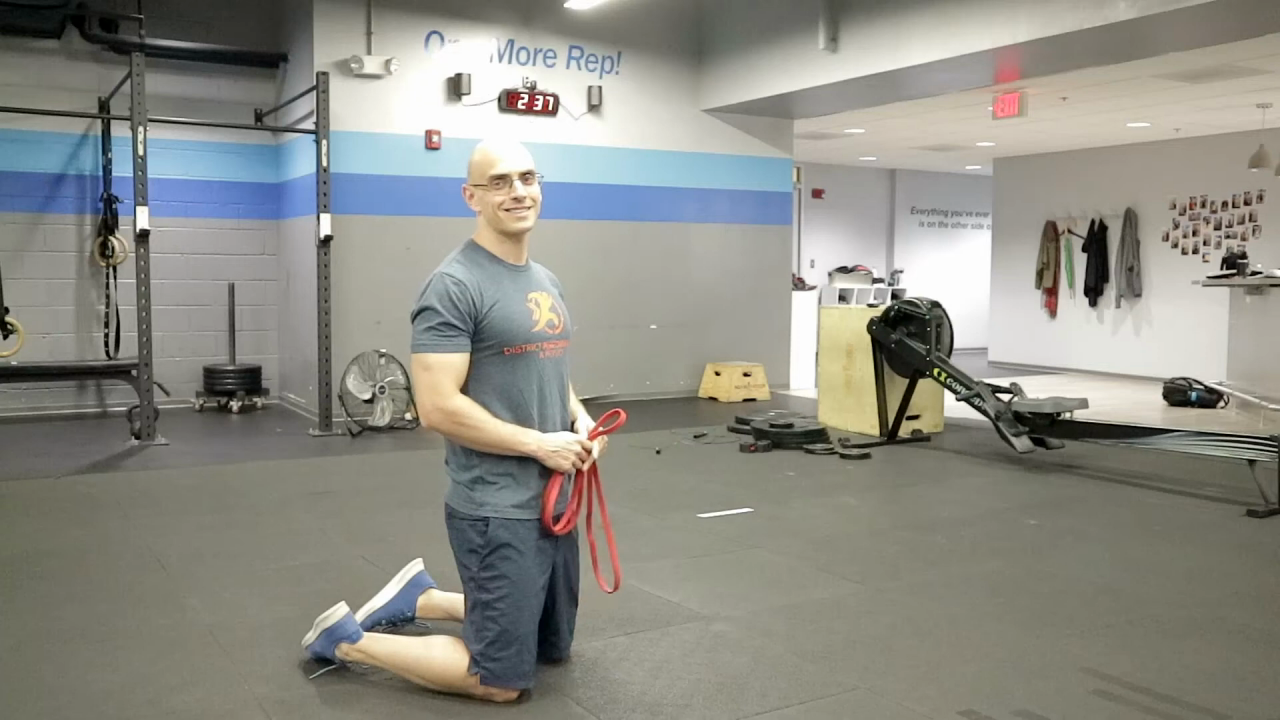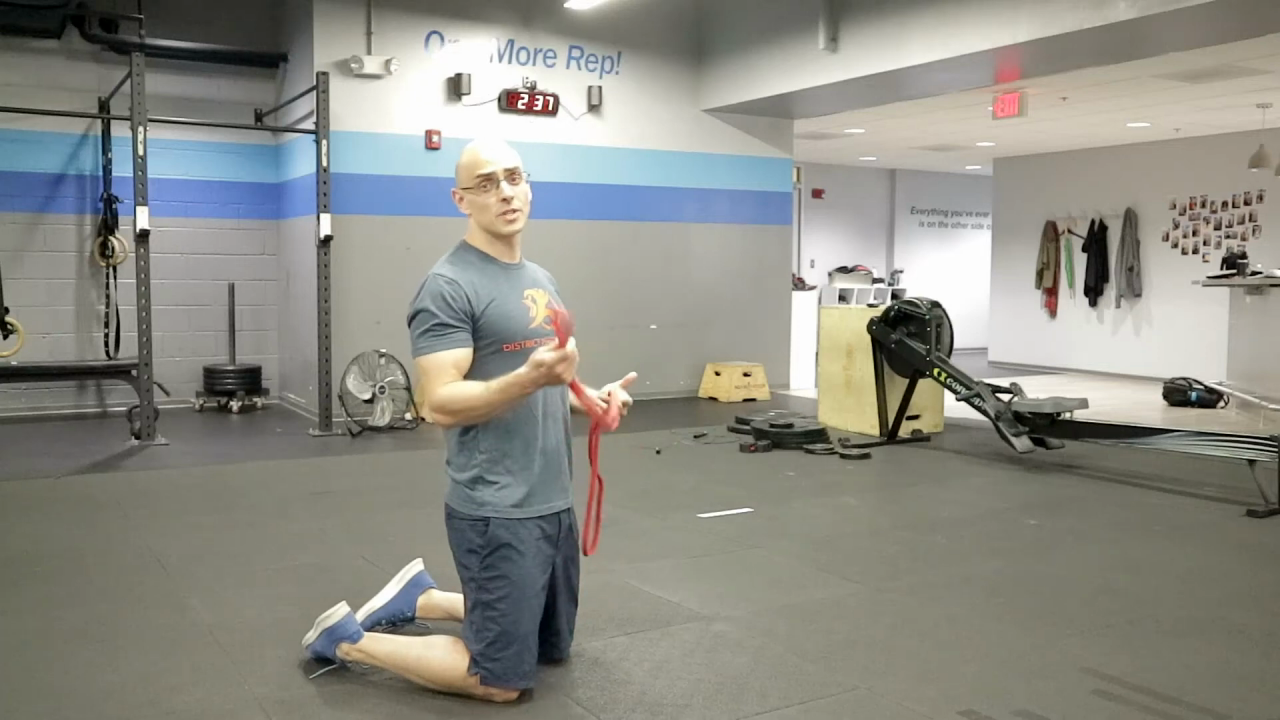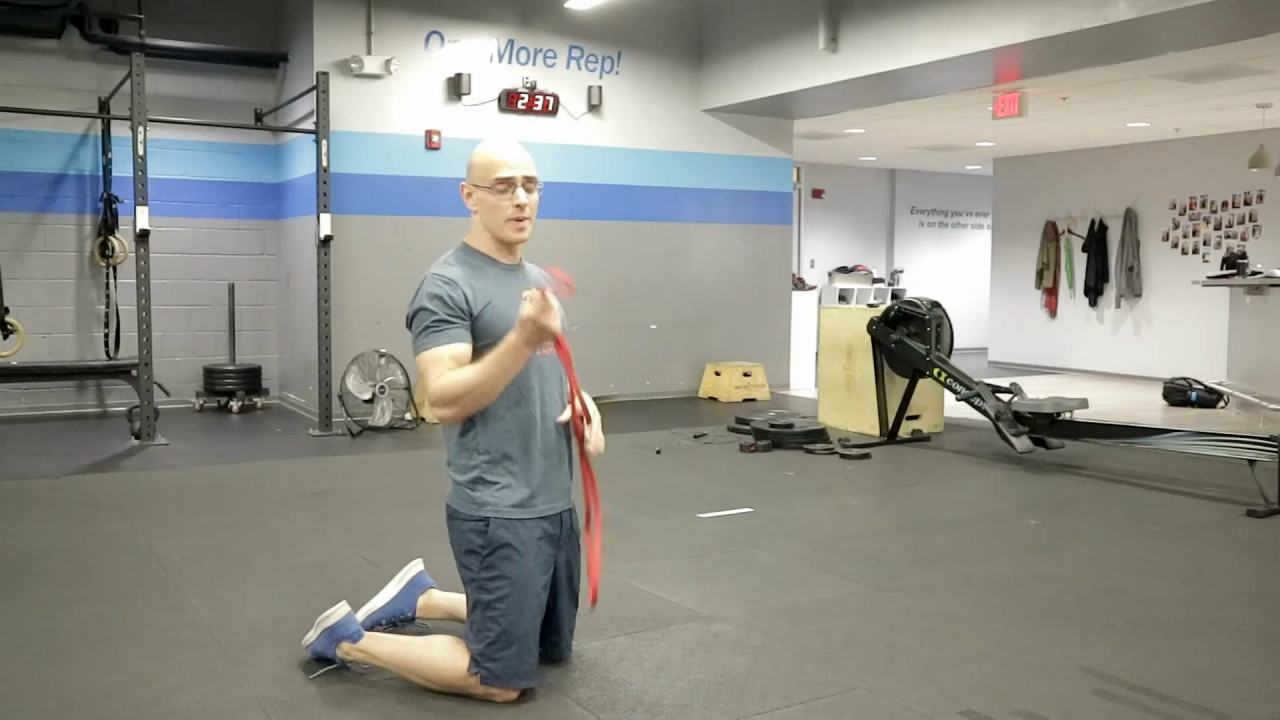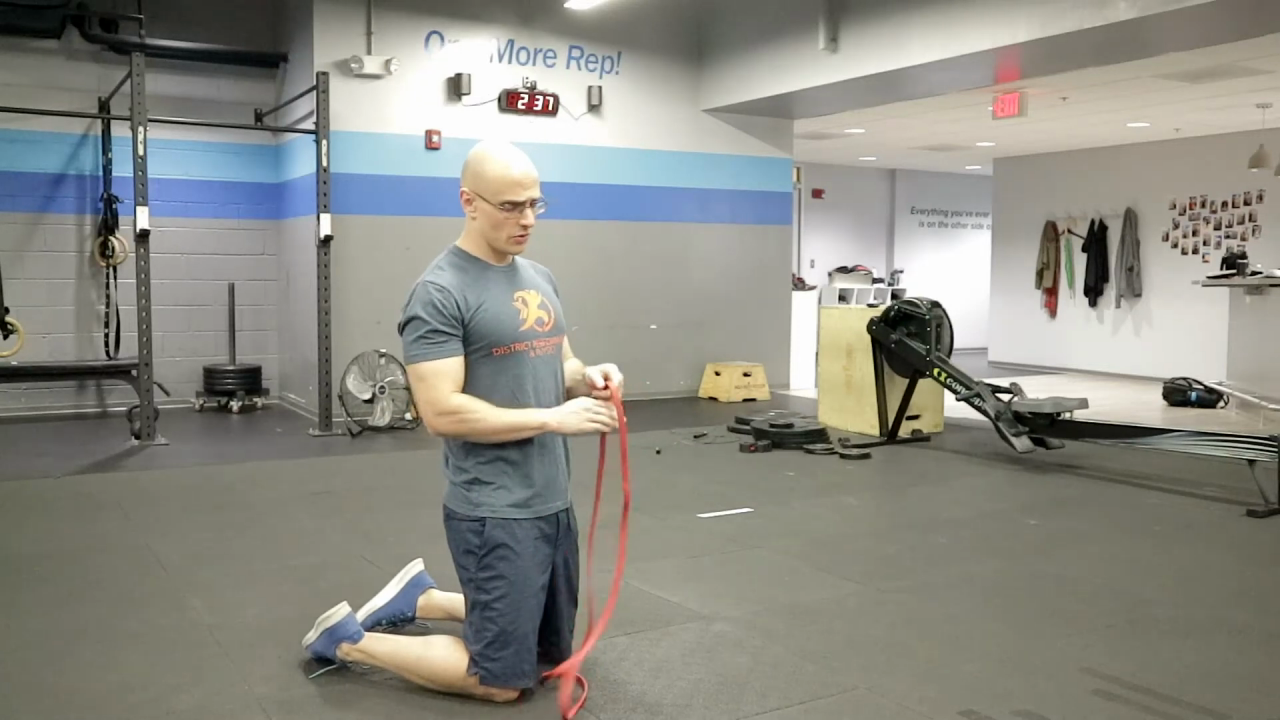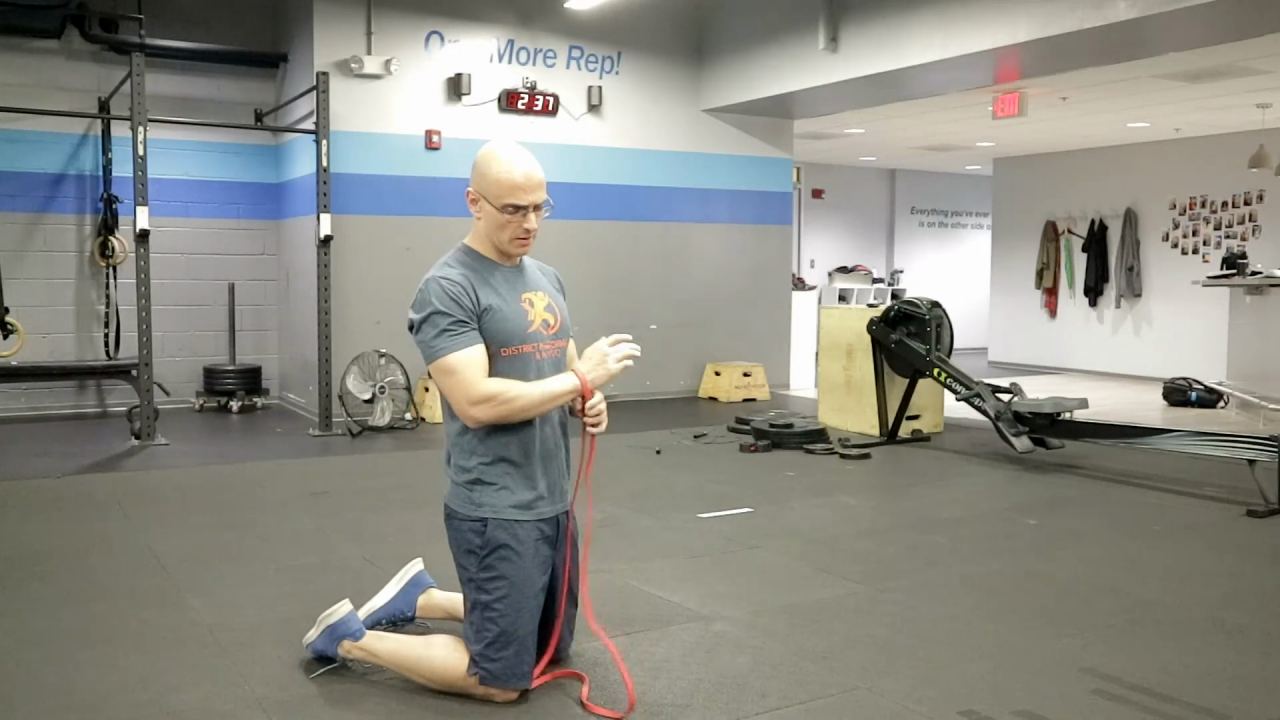
dt=1s
person 1, frame 1
left shoulder: (545, 281)
right shoulder: (454, 286)
right elbow: (439, 407)
left wrist: (579, 418)
right wrist: (537, 444)
left hip: (552, 502)
right hip: (496, 510)
left knee: (552, 647)
right knee: (502, 679)
left ankle: (421, 597)
right ankle: (348, 639)
person 1, frame 2
left shoulder: (540, 280)
right shoulder: (449, 286)
right elbow: (443, 402)
left wrist: (591, 398)
right wrist: (528, 379)
left hip: (553, 501)
right hip: (496, 510)
left knee: (551, 648)
right knee: (504, 679)
left ankle: (422, 598)
right ankle: (350, 640)
person 1, frame 3
left shoulder: (537, 280)
right shoulder: (447, 286)
right elbow: (446, 402)
left wrist: (579, 404)
right wrist: (522, 338)
left hip: (555, 501)
right hip: (497, 510)
left knee: (552, 648)
right knee: (503, 679)
left ankle: (423, 597)
right ankle: (350, 639)
person 1, frame 4
left shoulder: (539, 277)
right shoulder: (440, 292)
right elbow: (442, 413)
left wrist: (587, 376)
right wrist: (552, 418)
left hip: (552, 501)
right hip: (494, 511)
left knee: (552, 650)
right knee: (502, 678)
left ankle: (421, 597)
right ankle: (350, 640)
person 1, frame 5
left shoulder: (546, 278)
right shoulder: (448, 288)
right elbow: (476, 402)
left wrist: (588, 399)
right wrist: (580, 379)
left hip: (553, 502)
right hip: (495, 511)
left knee: (550, 650)
right knee: (502, 678)
left ankle: (421, 597)
right ankle: (351, 638)
